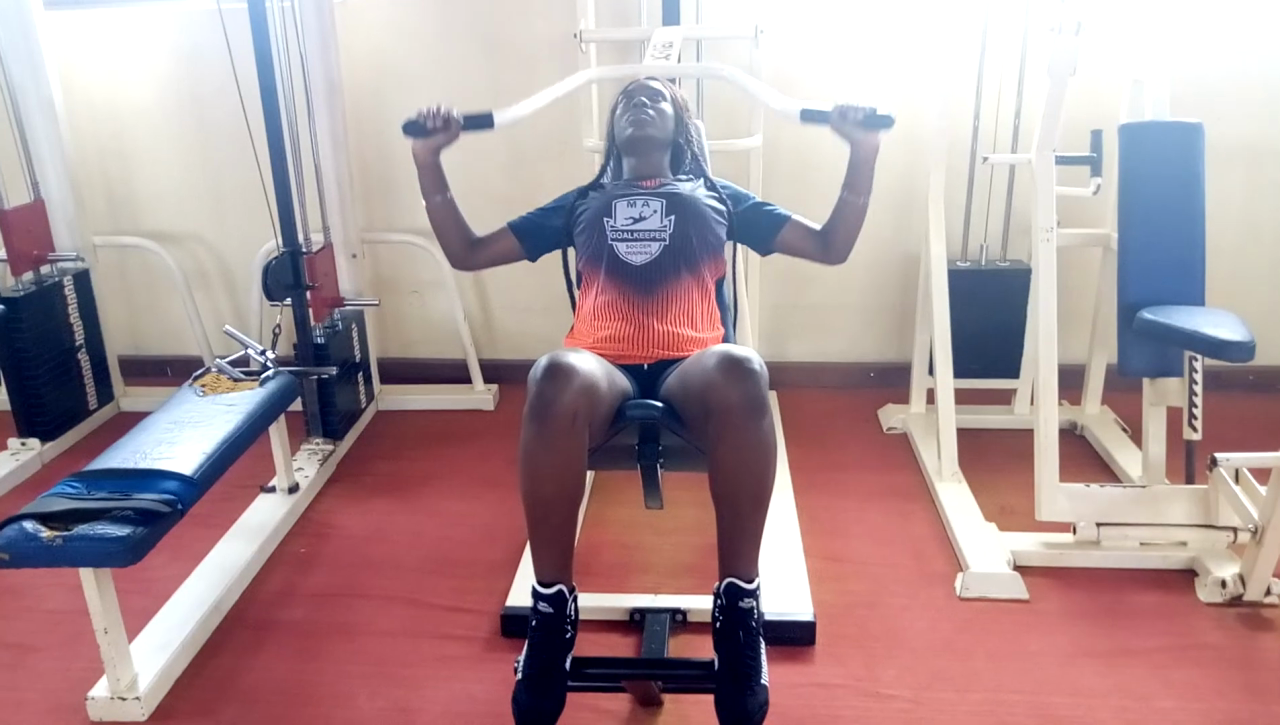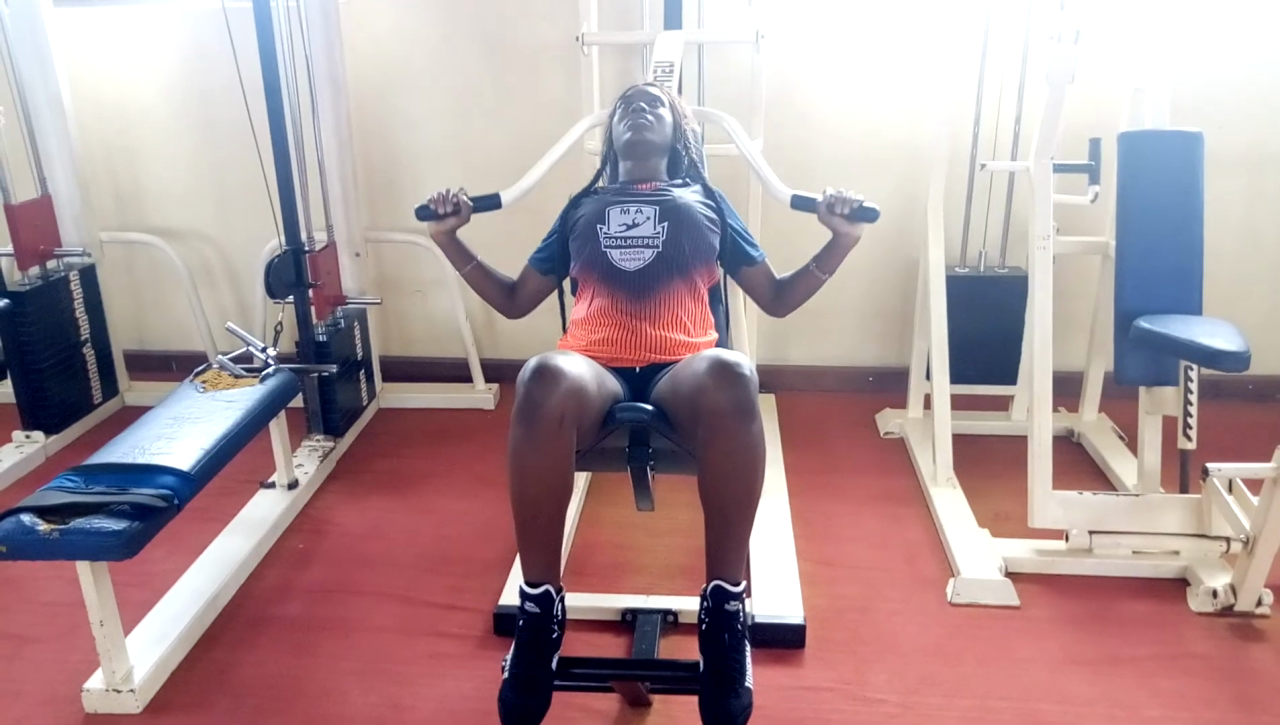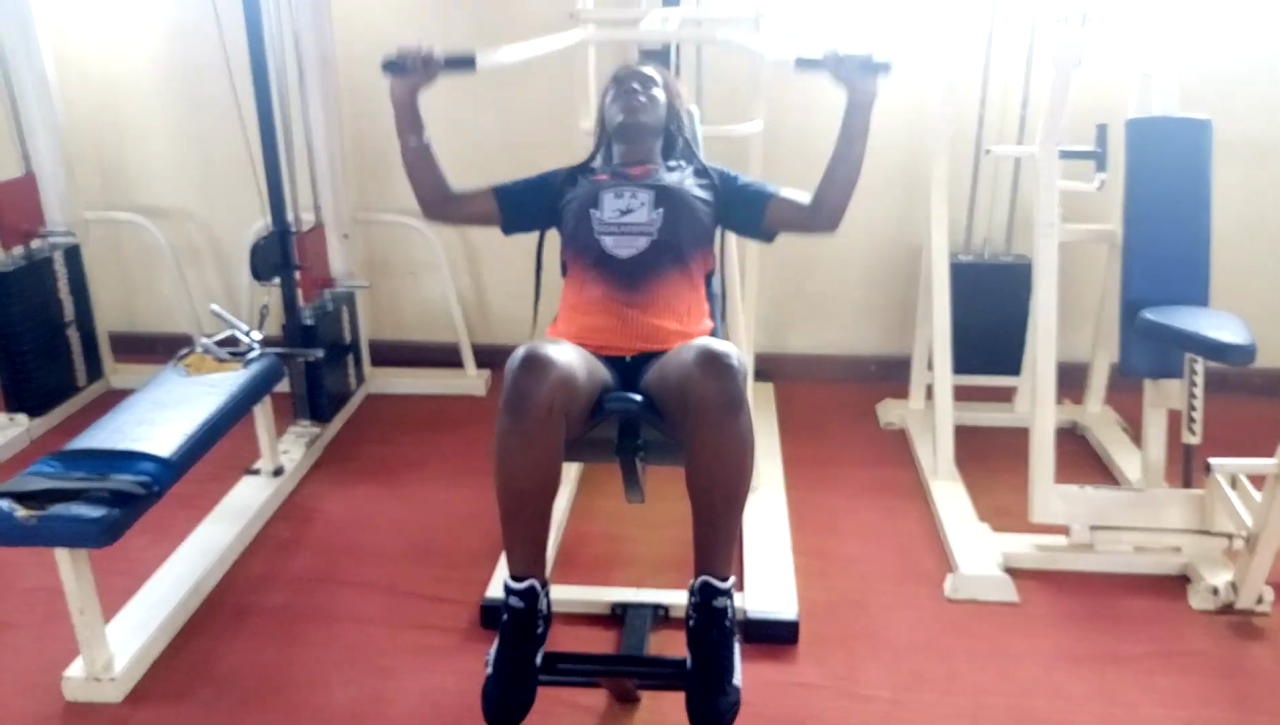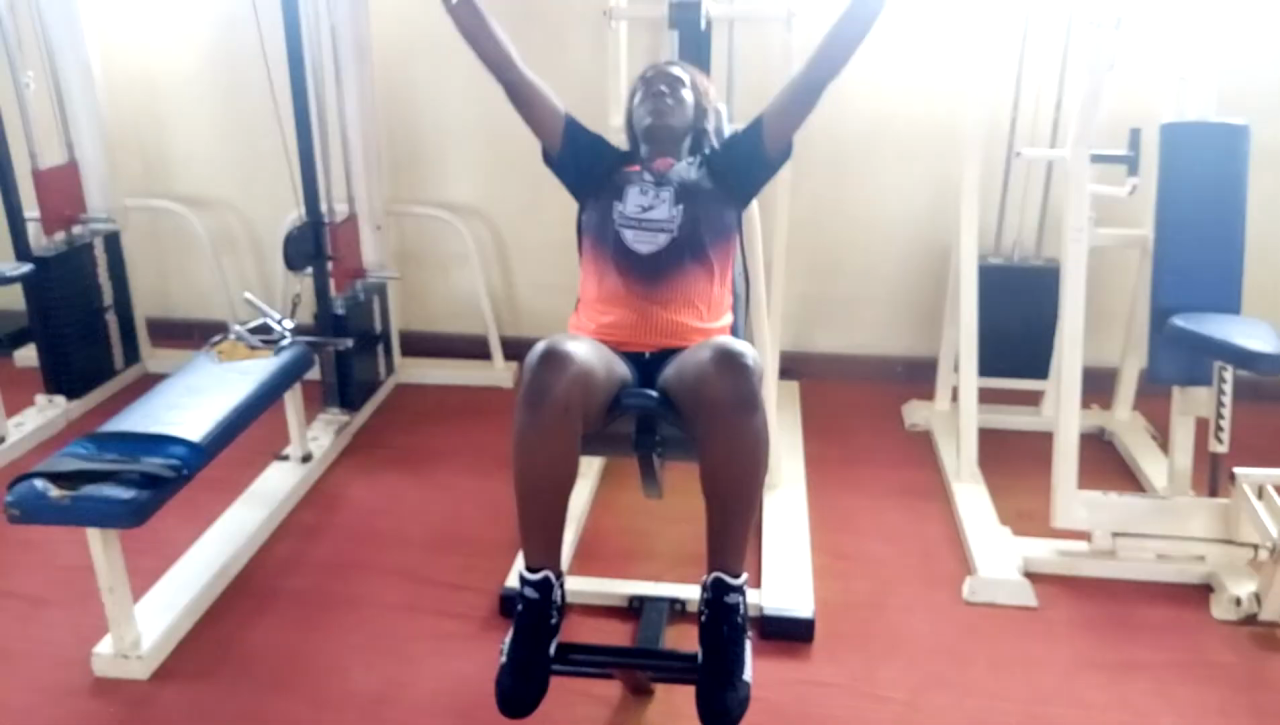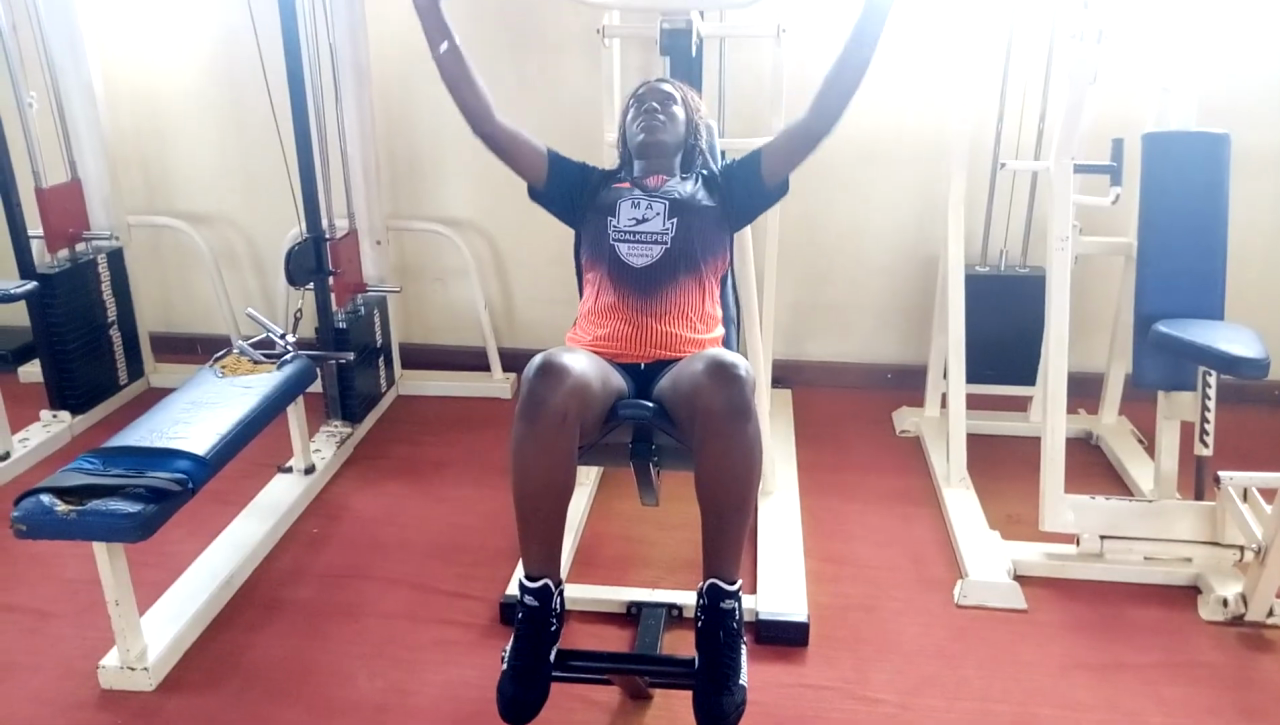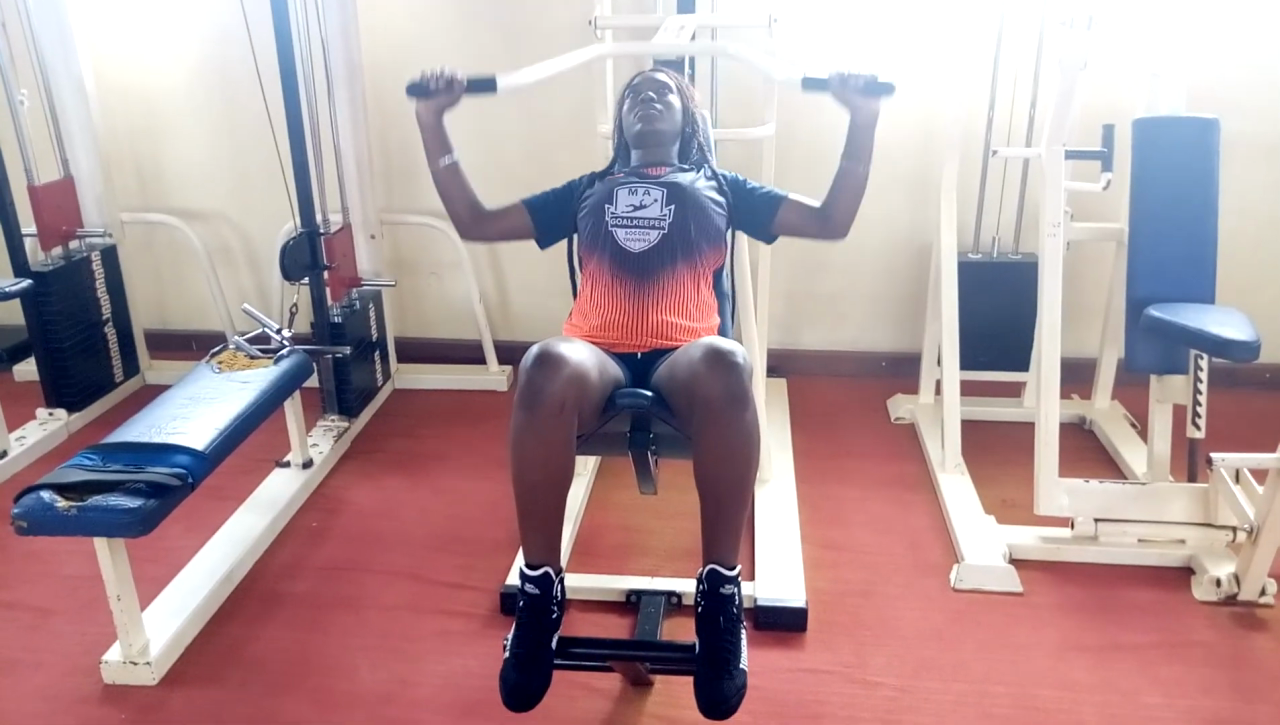
dt=0.5s
person 1, frame 1
left shoulder: (716, 195)
right shoulder: (582, 202)
left elbow: (831, 247)
right elbow: (468, 253)
left wrist: (863, 158)
right wrist: (429, 166)
left hip: (691, 366)
right hip: (601, 366)
left knee: (741, 371)
right knee: (557, 376)
left ankle: (738, 602)
right ankle: (552, 608)
person 1, frame 2
left shoulder: (707, 202)
right shoulder: (582, 207)
left elbow: (778, 300)
right elbow: (513, 302)
left wrist: (841, 238)
right wrist: (448, 238)
left hip: (682, 368)
right hip: (594, 369)
left knee: (731, 377)
right knee: (542, 379)
left ankle: (723, 607)
right ankle: (540, 607)
person 1, frame 3
left shoulder: (705, 182)
right shoulder: (568, 185)
left elbow: (824, 214)
right elbow: (439, 203)
left wrist: (859, 101)
right wrist: (405, 99)
left hip: (675, 355)
right hip: (583, 354)
left knee: (718, 366)
right knee: (532, 369)
left ankle: (713, 600)
right ankle: (525, 598)
person 1, frame 4
left shoulder: (728, 169)
right shoulder: (596, 166)
left elbow: (817, 75)
right elbow: (507, 70)
left hip: (692, 356)
right hip: (605, 354)
left knee: (734, 366)
right knee: (551, 363)
left ankle: (725, 599)
right ankle: (539, 592)
person 1, frame 5
left shoulder: (720, 190)
right shoulder: (589, 190)
left elbow: (818, 123)
right elbow: (486, 124)
left hip: (687, 366)
right hip: (599, 364)
left knee: (729, 378)
right knee: (548, 377)
left ankle: (721, 605)
right ankle: (540, 599)
person 1, frame 6
left shoulder: (719, 186)
right shoulder: (587, 189)
left elbow: (833, 221)
right elbow: (474, 223)
left wrist: (863, 118)
right wrist: (432, 122)
left hip: (685, 354)
right hip: (598, 354)
left knee: (726, 365)
right knee: (545, 365)
left ankle: (720, 590)
right ankle: (540, 589)
